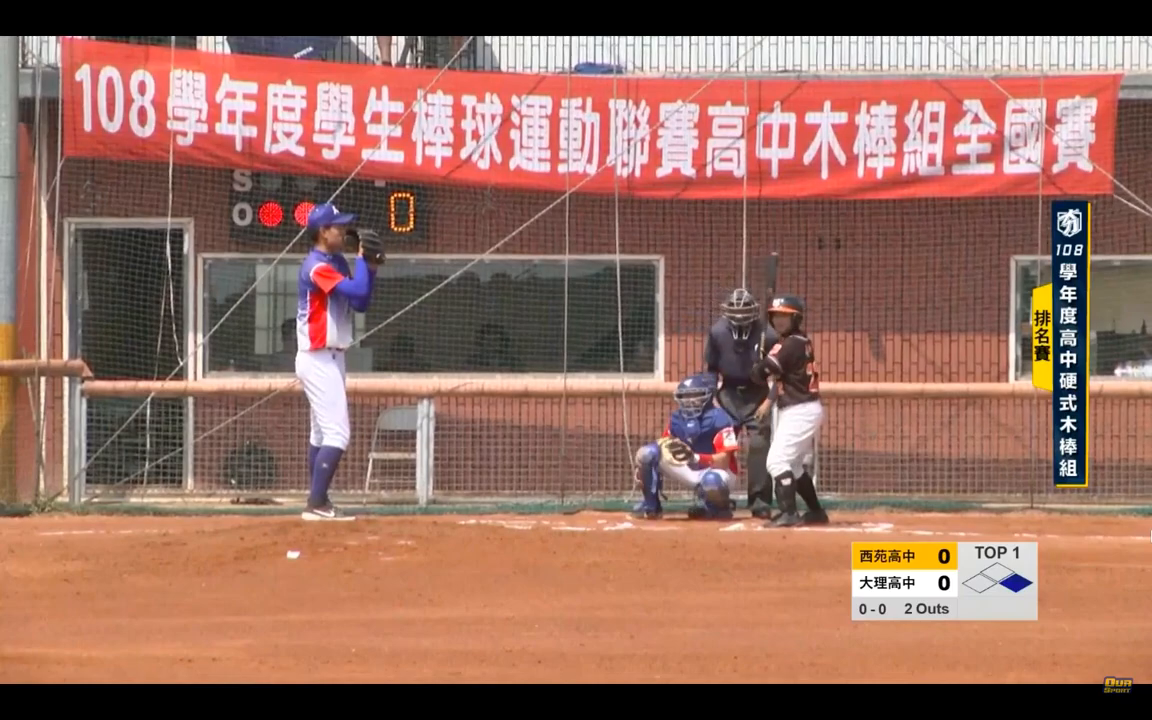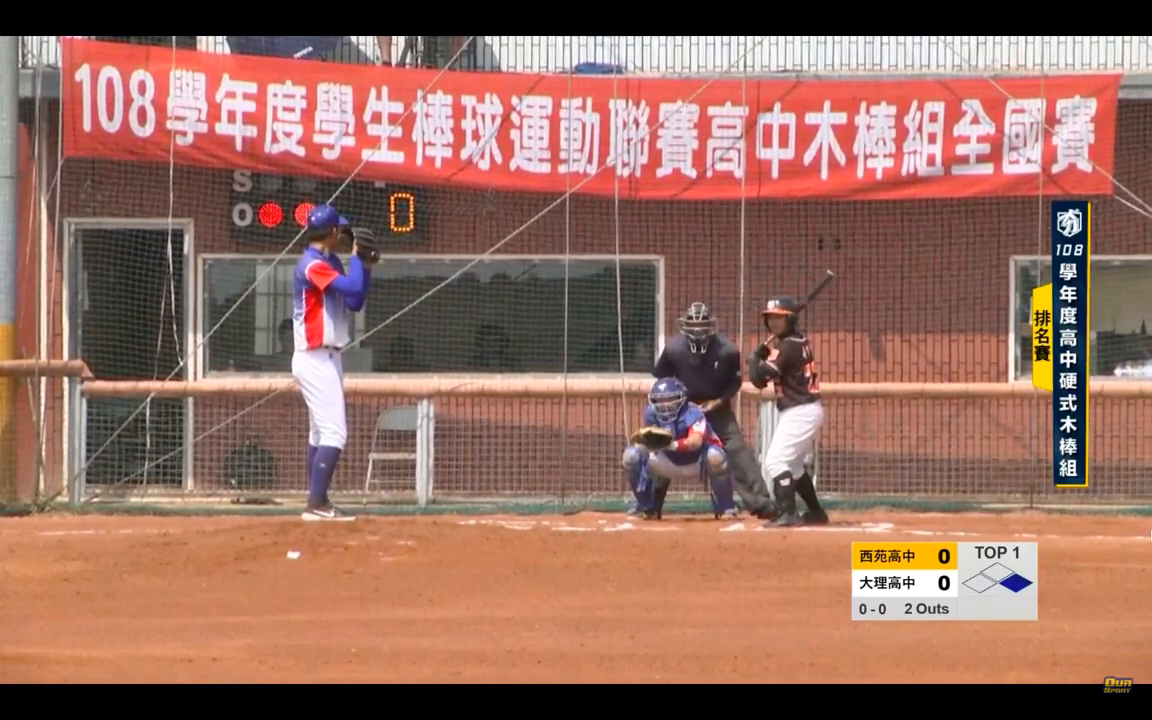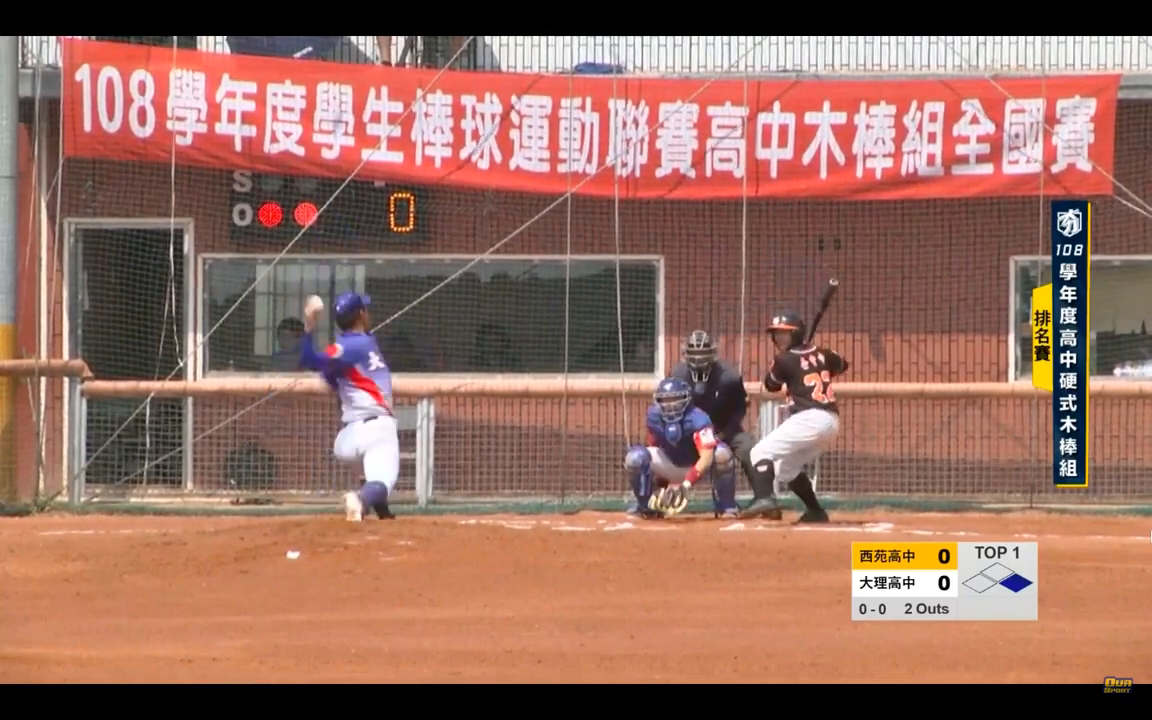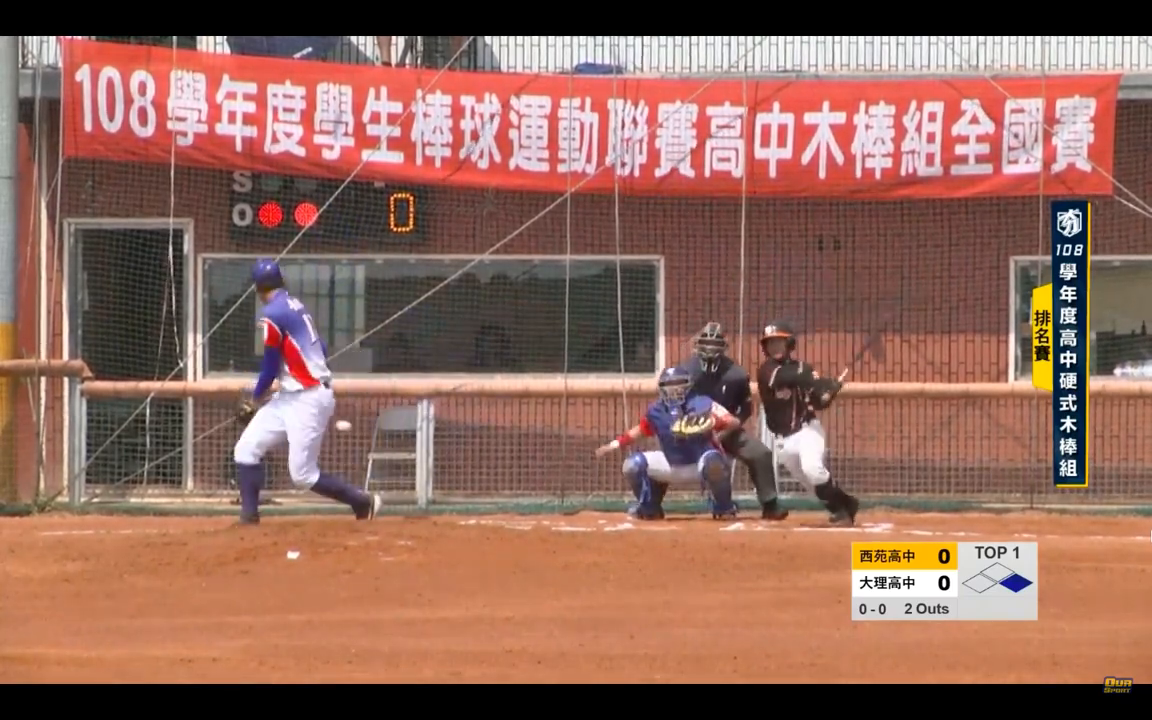
dt=1s
person 1, frame 1
left shoulder: (338, 263)
right shoulder: (317, 266)
left elbow: (361, 304)
right elbow: (358, 291)
left wrist: (371, 268)
right wrist: (361, 259)
left hip: (330, 359)
right hip: (319, 361)
left knee: (322, 433)
right knee: (337, 434)
left ankle: (319, 502)
right ankle: (316, 505)
person 1, frame 2
left shoulder: (331, 262)
right shoulder: (311, 264)
left elbow: (355, 303)
right elbow: (353, 287)
left wrist: (366, 267)
right wrist: (356, 256)
left hip: (328, 359)
right hip: (315, 360)
left knee: (321, 433)
right knee: (334, 433)
left ankle: (319, 500)
right ankle: (316, 505)
person 1, frame 3
left shoulder: (357, 341)
right shoulder: (351, 345)
right elbow: (309, 359)
right wrist: (309, 327)
left hip: (349, 438)
left ankle: (380, 508)
person 1, frame 4
left shoulder: (271, 313)
right shoulder: (293, 305)
left elbow: (269, 367)
left wrist: (255, 398)
left hip: (309, 401)
right hip: (286, 397)
left knee: (302, 475)
right knee: (245, 451)
left ankle: (364, 503)
right ankle: (250, 517)
person 2, frame 1
left shoulder: (789, 343)
right shoulder: (801, 341)
left elbow: (760, 373)
right elbow: (782, 367)
left wrist: (762, 358)
right wrist: (769, 357)
left hip: (799, 412)
right hip: (805, 410)
left knee: (777, 461)
right knee: (793, 464)
left ankle: (788, 513)
right ankle: (815, 511)
person 2, frame 2
left shoulder: (786, 346)
right shoulder: (800, 341)
left elbow: (759, 379)
left wrist: (755, 358)
right wrist: (766, 356)
left hip: (799, 412)
right hip: (808, 410)
left knee: (776, 461)
right knee: (793, 465)
left ankle: (788, 514)
right ankle: (815, 512)
person 2, frame 3
left shoulder: (785, 359)
right shoulder: (820, 352)
left elbow: (771, 385)
right elbow: (842, 364)
left hip: (810, 418)
right hip: (830, 421)
left knee: (762, 451)
right knee: (788, 467)
left ankle: (763, 498)
right ankle: (816, 511)
person 2, frame 4
left shoulder: (805, 369)
right shoulder: (766, 370)
left elbow: (822, 401)
right elbow: (787, 377)
left wrist: (829, 392)
right wrist: (825, 383)
left hip: (808, 430)
right hip: (783, 439)
left knee: (812, 468)
right knee: (818, 484)
left ankle: (842, 509)
right ankle: (845, 503)
person 3, frame 1
left shoulder: (768, 335)
right shoulder: (717, 332)
right elbow: (712, 368)
left wrist: (770, 400)
right wrist: (714, 397)
left hip: (757, 396)
right hip: (728, 395)
left knee: (759, 446)
left ankle: (759, 501)
person 3, frame 2
left shoulder: (728, 350)
right shoulder: (673, 348)
left elbow: (736, 383)
right elbow: (661, 377)
left wrist: (718, 402)
left hip: (717, 407)
left knee: (739, 450)
left ankle: (760, 502)
person 3, frame 3
left shoulder: (730, 376)
right shoulder: (679, 375)
left elbow: (741, 407)
left wrist: (724, 433)
left hip: (724, 427)
left knee: (751, 452)
left ankle: (768, 504)
person 3, frame 4
left shoulder: (736, 374)
right shoulder: (686, 371)
left elbow: (746, 407)
left wrist: (730, 428)
left hip: (729, 430)
left knee: (761, 454)
left ankle: (770, 506)
person 4, frame 1
left shoulder: (718, 418)
right shoulder: (677, 417)
left elbow: (724, 459)
left wrist: (695, 458)
left hip: (716, 470)
right hip: (688, 470)
left knee: (711, 482)
right knee: (646, 453)
left ankle: (720, 508)
right ankle: (652, 507)
person 4, frame 2
left shoulder: (693, 415)
right shoulder: (651, 414)
left elbow: (696, 441)
left wrist: (673, 445)
left hip: (699, 462)
right hip: (670, 462)
left knee: (715, 455)
right knee: (631, 455)
left ankle: (726, 508)
right ankle: (646, 508)
person 4, frame 3
left shoulder: (698, 419)
right shoulder: (654, 416)
left elbow: (707, 457)
right elbow: (652, 448)
left wrist: (686, 484)
left hip: (698, 465)
right hip: (670, 464)
left knee: (721, 453)
right knee: (634, 458)
left ankle: (726, 506)
right ankle: (646, 506)
person 4, frame 4
left shoulder: (702, 405)
right shoulder: (655, 410)
left elbow: (734, 422)
right elbow: (640, 430)
left wrist: (712, 422)
right wrist: (615, 444)
left hip: (699, 460)
right hip: (670, 464)
left knee: (715, 462)
right knee: (634, 465)
left ankle: (722, 507)
right ankle: (649, 508)
